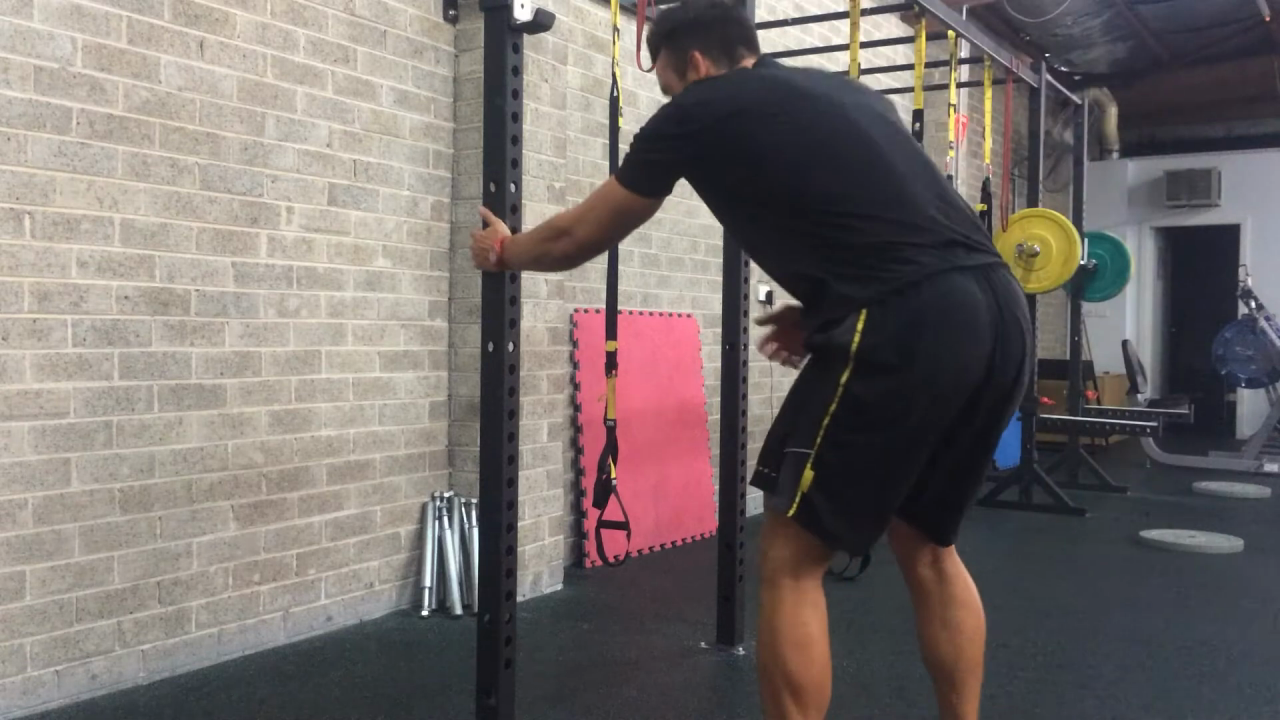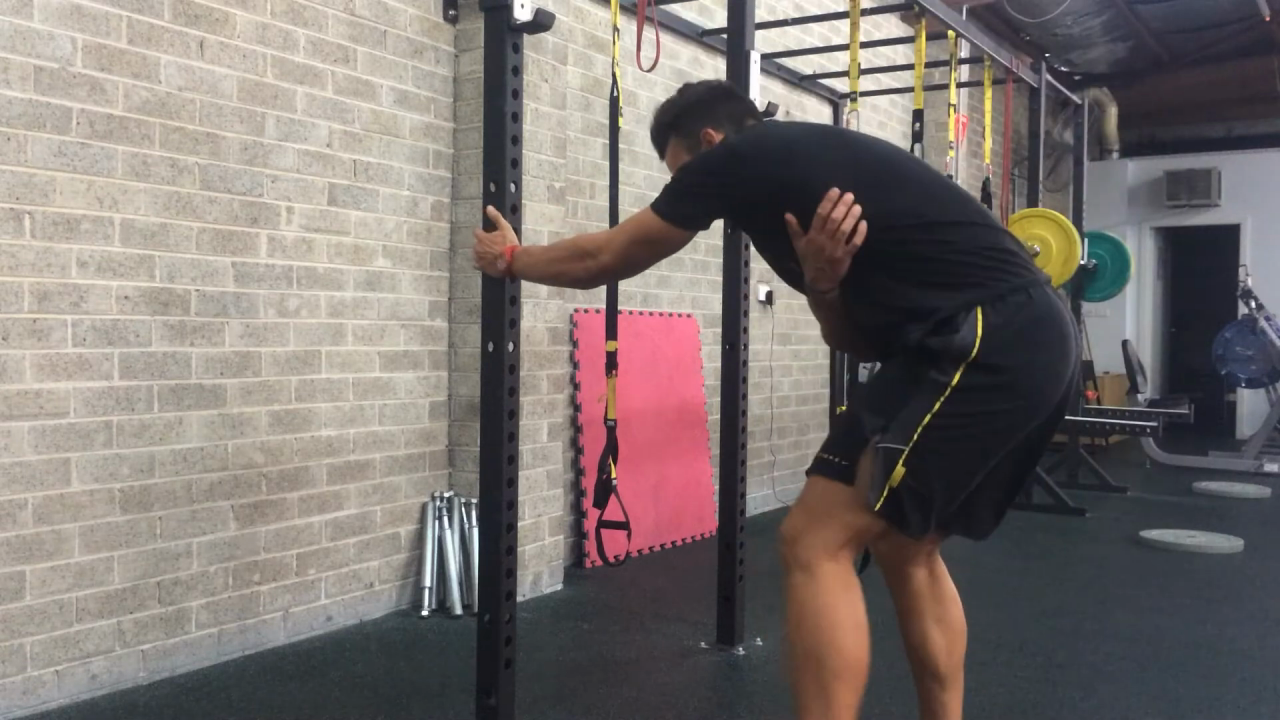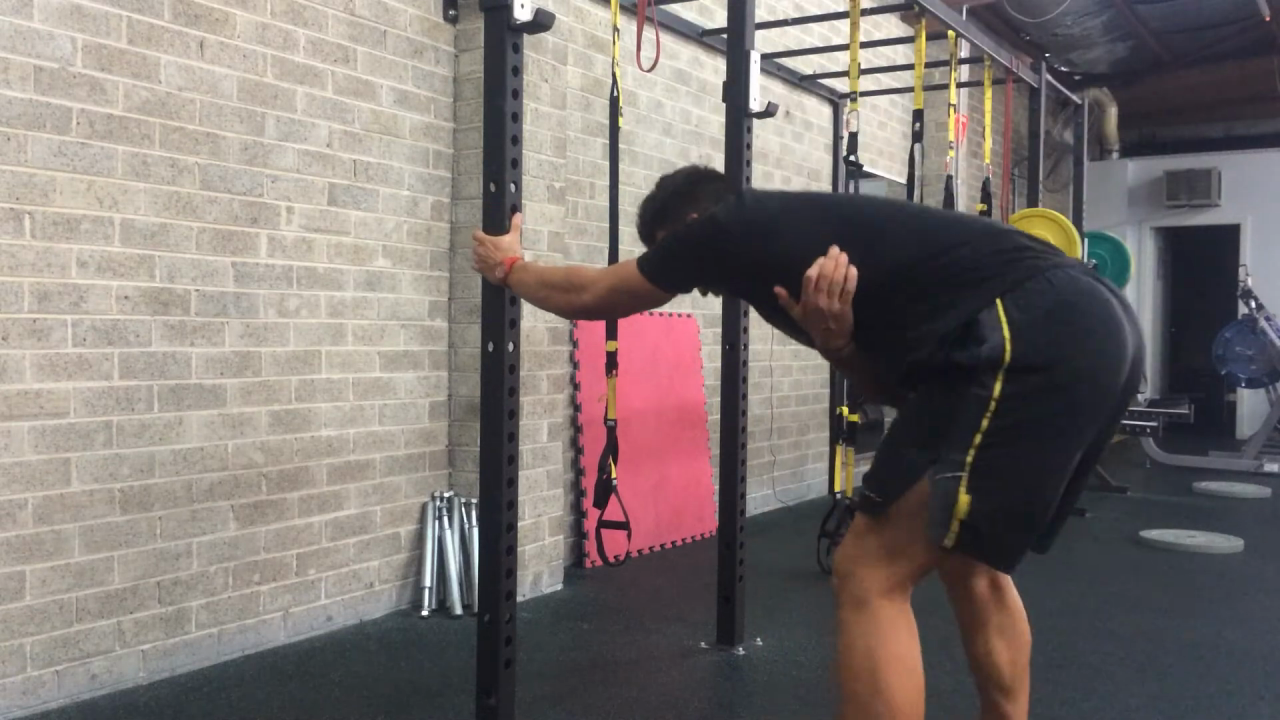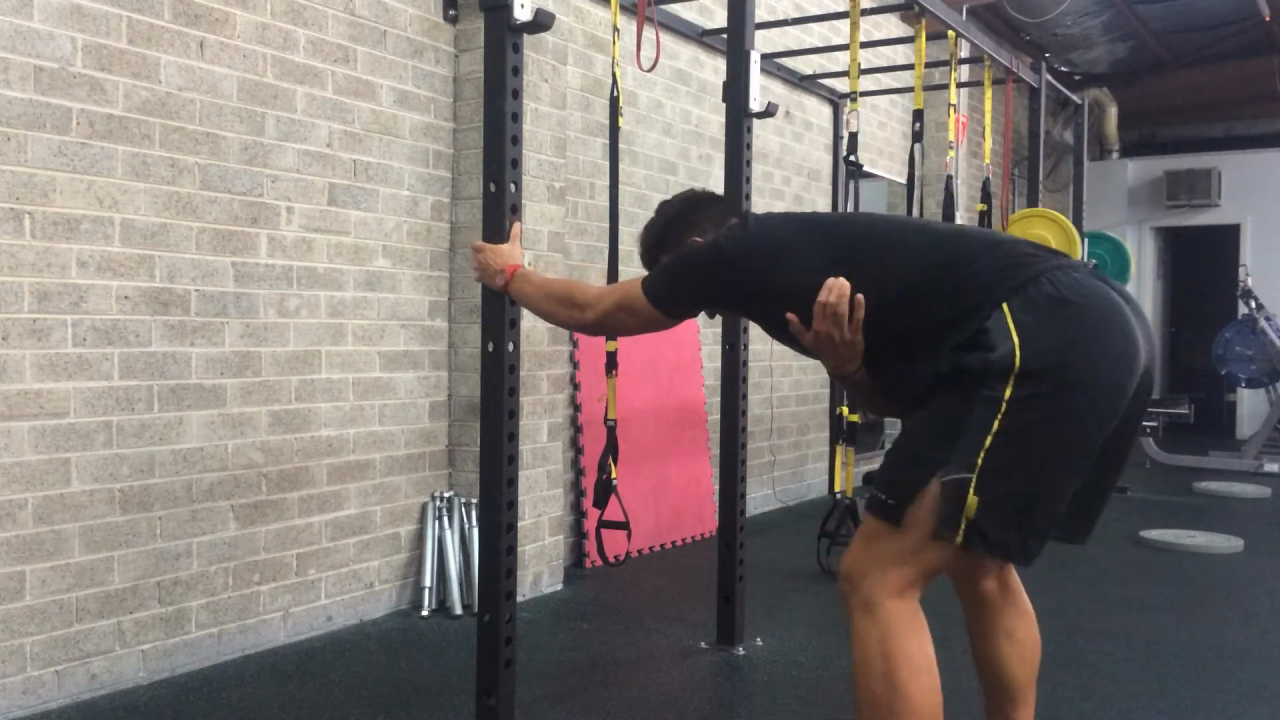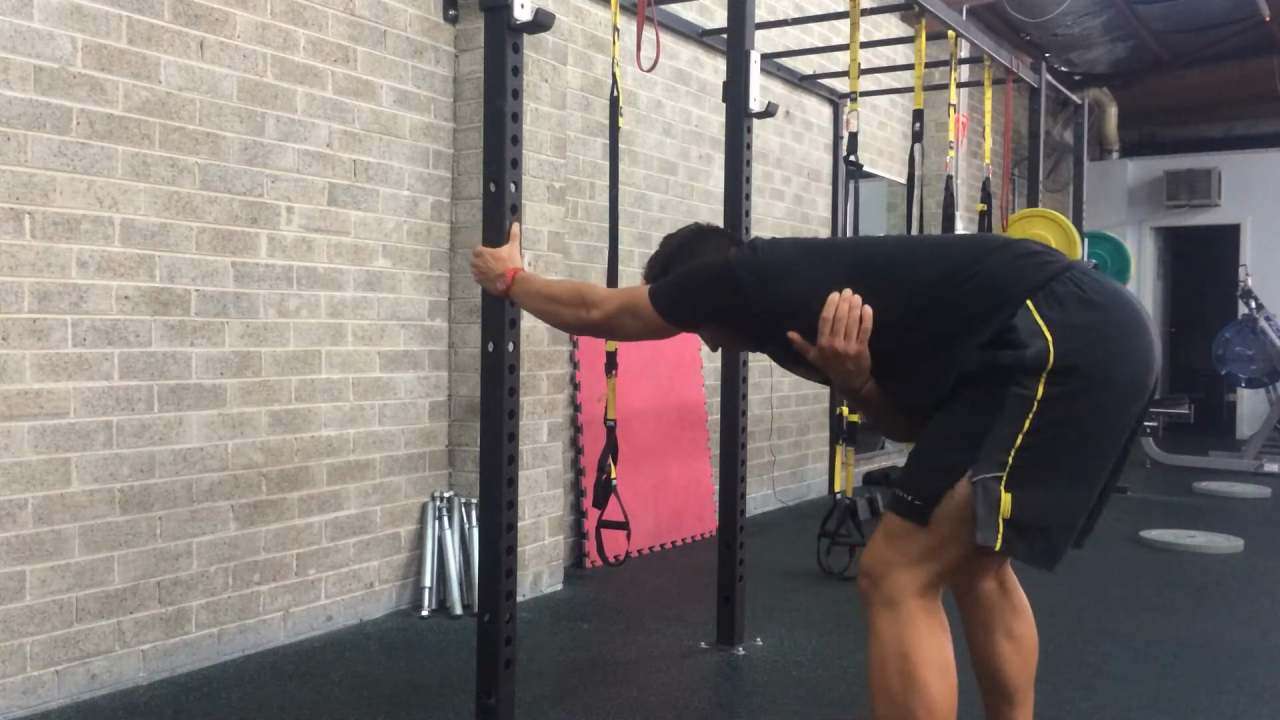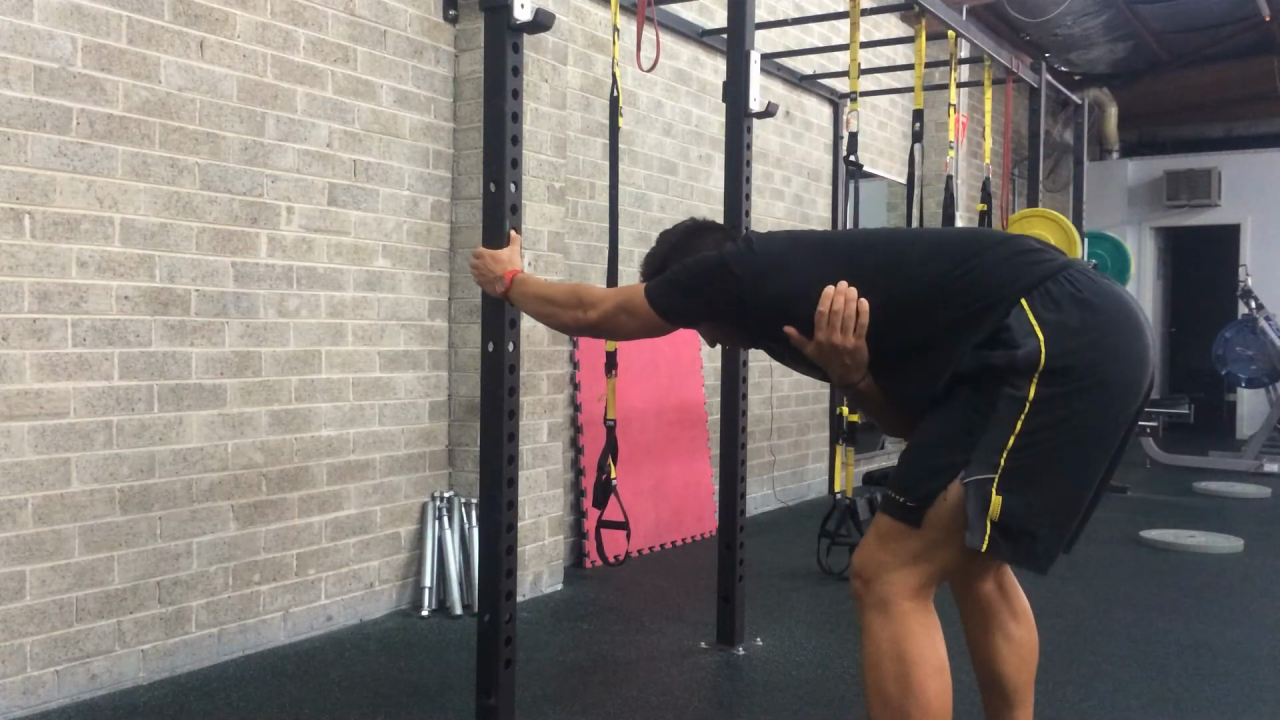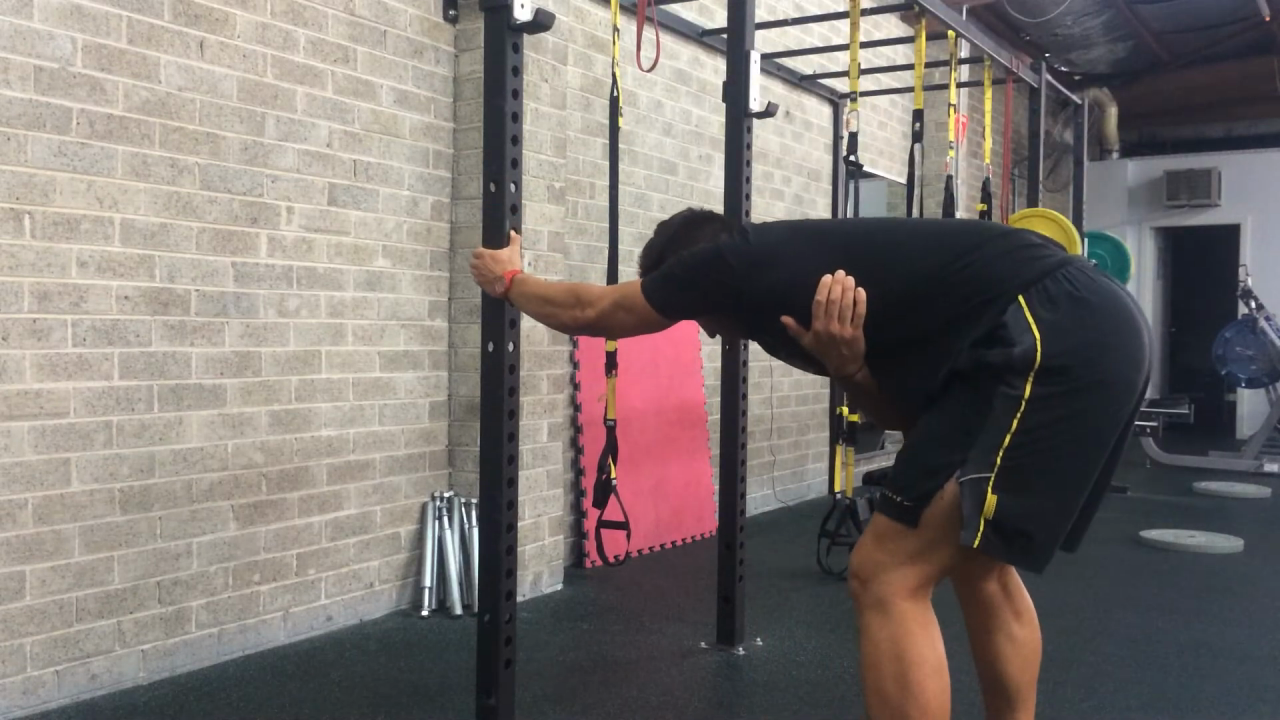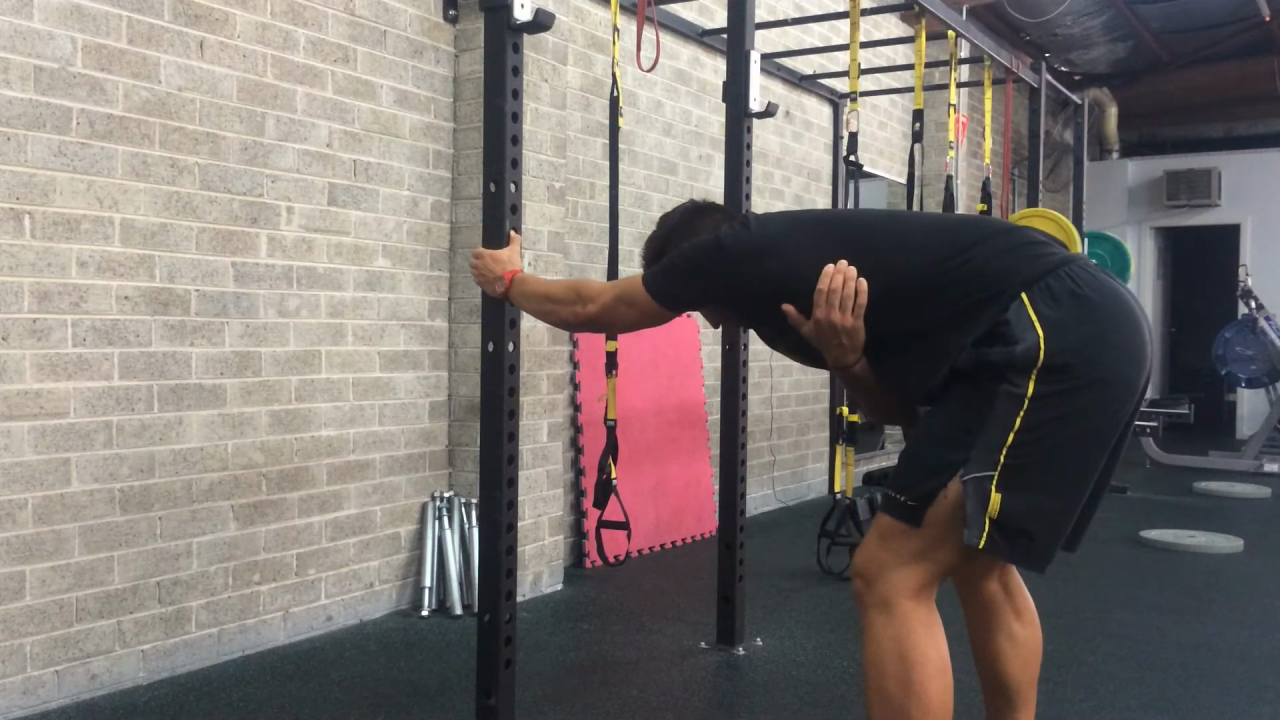
dt=0.4s
person 1, frame 1
left shoulder: (699, 112)
right shoulder: (841, 93)
left elbow: (577, 238)
left wrist: (504, 251)
right wrist: (818, 312)
left hip: (907, 327)
right hip: (997, 309)
left knee: (791, 563)
right knee: (926, 550)
person 1, frame 2
left shoulder: (738, 158)
right shoulder: (813, 162)
left elbow: (604, 259)
right elbow: (861, 342)
left wrist: (511, 258)
right wrist: (826, 286)
left hip: (987, 337)
right hip: (1032, 334)
left knee: (815, 543)
right knee: (904, 545)
person 1, frame 3
left shoulder: (726, 229)
right shoulder: (802, 228)
left elbow: (593, 296)
right elbow: (902, 385)
left wrist: (508, 266)
right wrist: (839, 348)
left hip: (1034, 335)
left knee: (870, 578)
right knee: (969, 559)
person 1, frame 4
left shoulder: (732, 255)
right shoulder: (803, 251)
left elbow: (596, 311)
right elbow: (911, 396)
left wrist: (509, 273)
right wrist: (847, 367)
left hip: (1046, 339)
right hip: (1103, 327)
left knee: (878, 580)
right knee: (979, 562)
person 1, frame 5
left shoulder: (741, 277)
right shoulder: (801, 283)
left elbow: (596, 313)
right elbow: (919, 422)
left wrist: (510, 277)
right wrist: (856, 384)
left hip: (1059, 341)
right hip: (1102, 328)
left knee: (897, 580)
right knee: (974, 562)
person 1, frame 6
left shoulder: (736, 272)
right shoulder: (799, 273)
left elbow: (592, 313)
right elbow: (916, 417)
left wrist: (508, 279)
right wrist: (853, 377)
left hip: (1054, 342)
right hip: (1096, 328)
left knee: (890, 578)
right knee: (974, 564)
person 1, frame 7
left shoulder: (732, 263)
right shoulder: (796, 266)
left elbow: (591, 312)
right elbow: (911, 410)
left wrist: (508, 279)
right wrist: (850, 368)
left hip: (1051, 338)
right hip: (1095, 324)
left knee: (888, 577)
right knee: (979, 563)
person 1, frame 8
left shoulder: (733, 253)
right shoulder: (795, 260)
left elbow: (591, 308)
right elbow: (907, 407)
left wrist: (508, 279)
right wrist: (848, 361)
left hip: (1053, 336)
right hip: (1096, 325)
left knee: (892, 577)
right knee: (980, 562)
